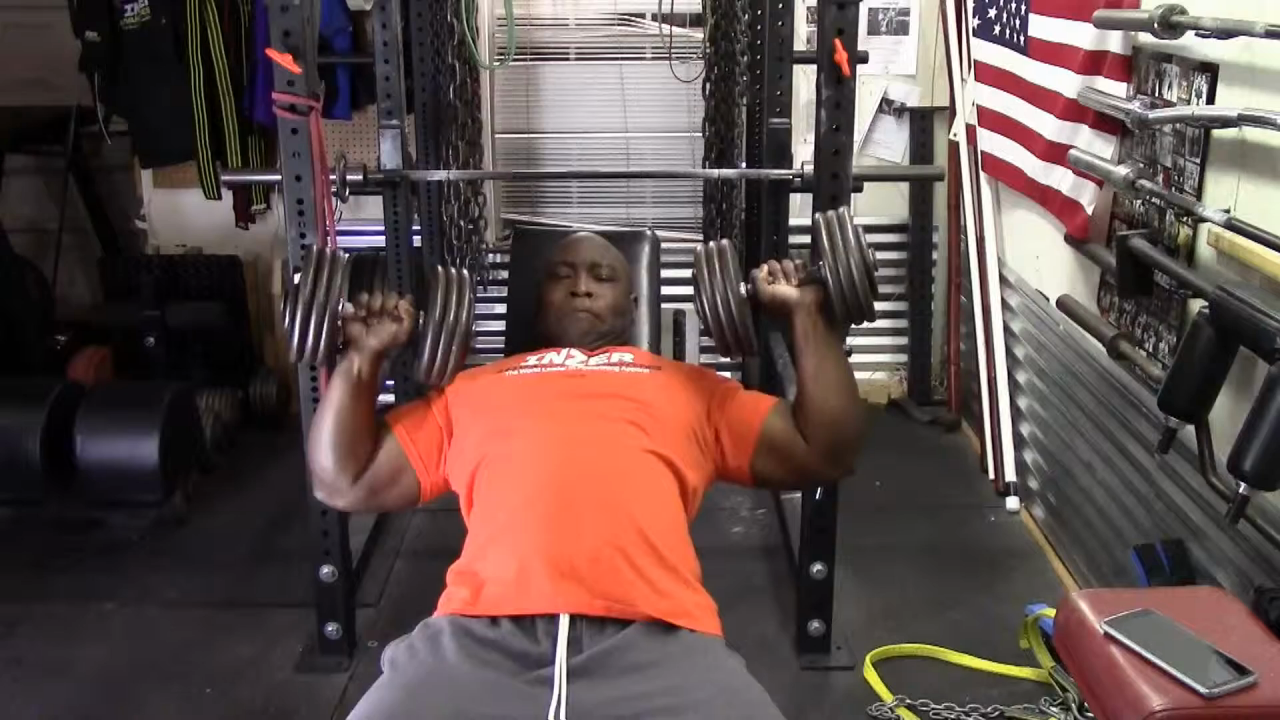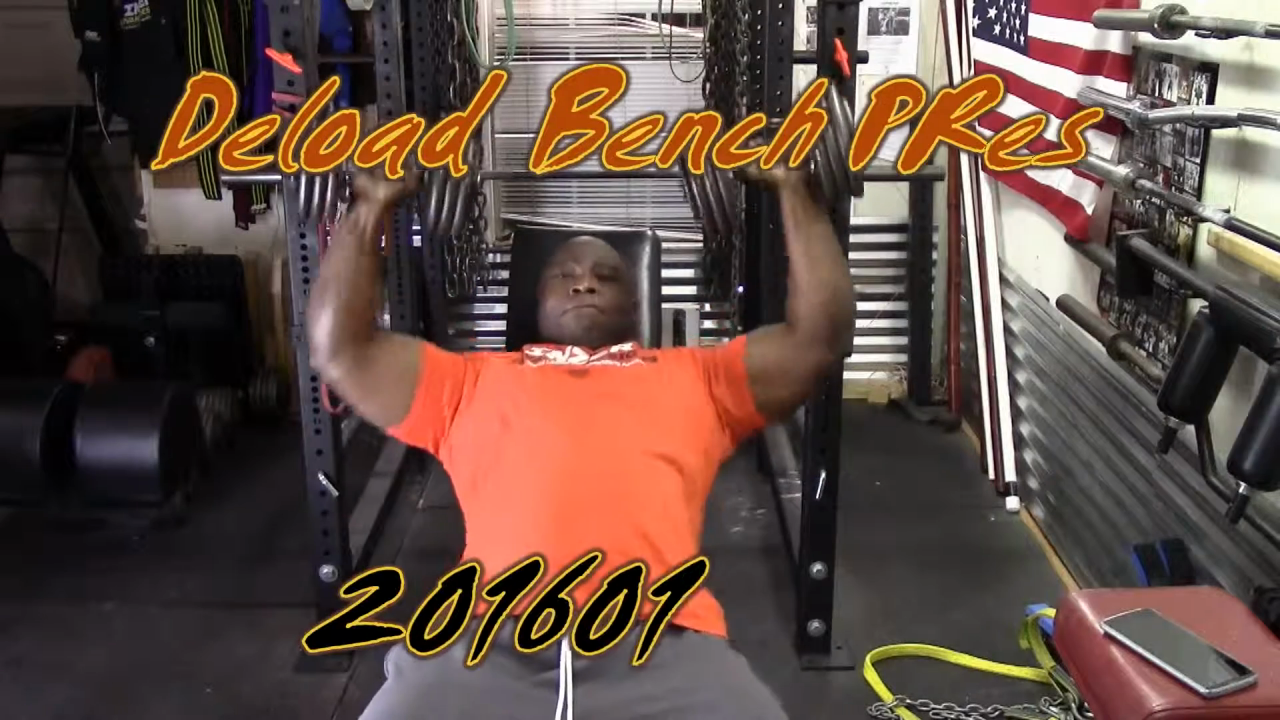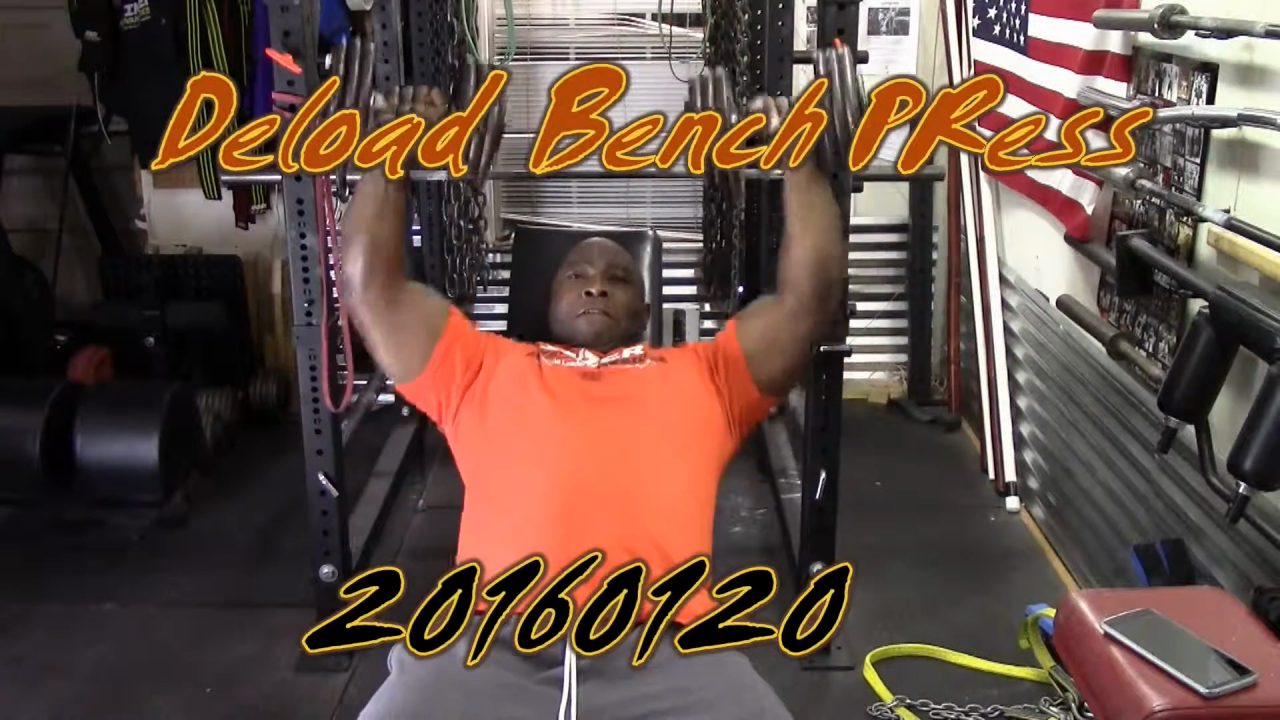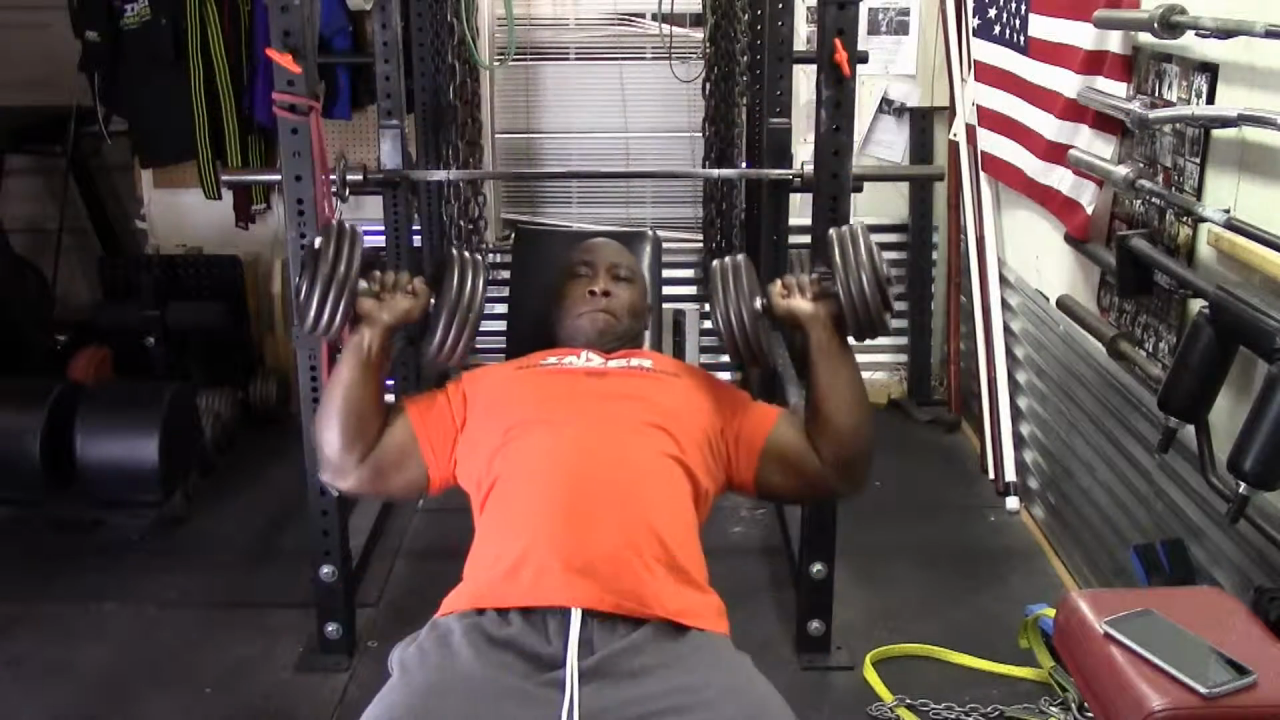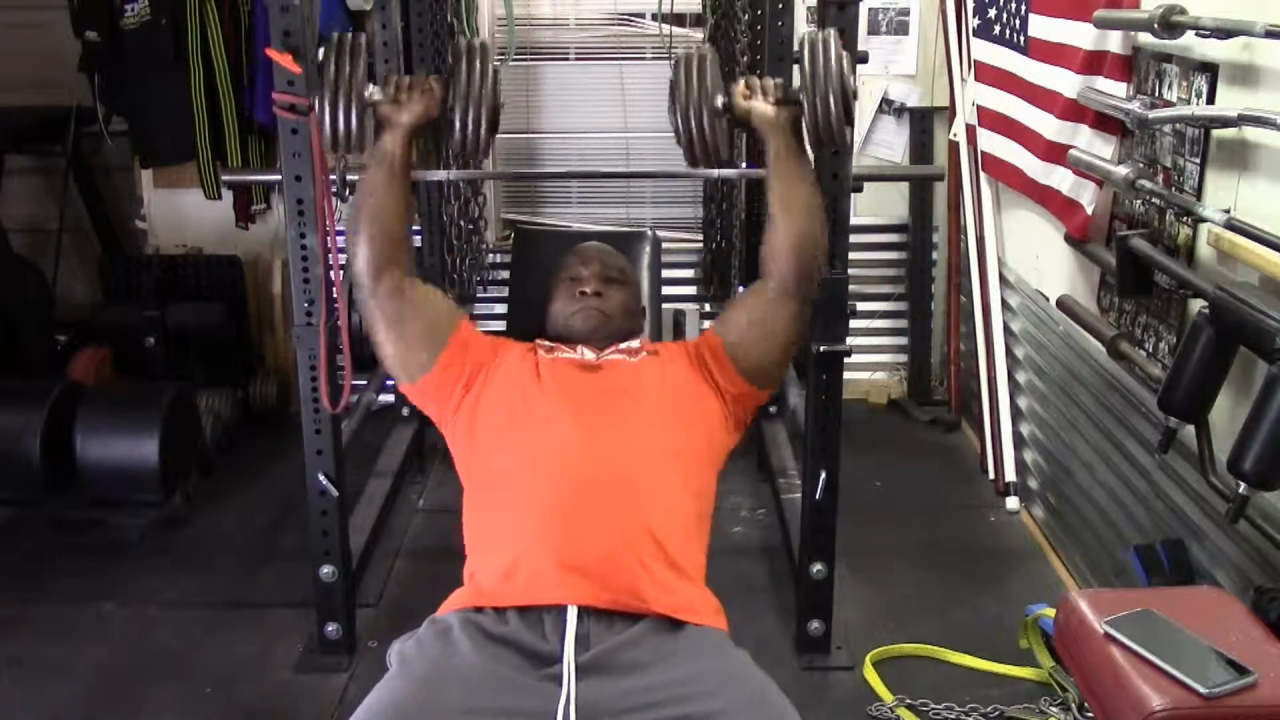
dt=1s
person 1, frame 1
left shoulder: (689, 387)
right shoulder: (471, 389)
left elbow: (826, 453)
right elbow: (345, 483)
left wrist: (805, 314)
right wrist: (363, 355)
left hip: (654, 637)
right hip: (482, 633)
person 1, frame 2
left shoulder: (694, 377)
right shoulder: (475, 381)
left elbow: (820, 336)
right elbow: (340, 349)
left wrist: (791, 193)
right wrist: (369, 208)
left hip: (659, 641)
right hip: (490, 639)
person 1, frame 3
left shoulder: (698, 381)
right shoulder: (485, 374)
left elbow: (810, 294)
right elbow: (371, 282)
left hip: (658, 641)
right hip: (494, 637)
person 1, frame 4
left shoulder: (700, 392)
right shoulder: (486, 386)
left elbow: (837, 469)
right elbow: (349, 465)
left wrist: (818, 326)
right wrist: (373, 329)
left hip: (664, 640)
right hip: (491, 633)
person 1, frame 5
left shoulder: (696, 375)
right shoulder: (487, 372)
left elbow: (791, 277)
right elbow: (382, 272)
left wrist: (776, 134)
right wrist: (397, 135)
left hip: (661, 636)
right hip: (490, 629)
